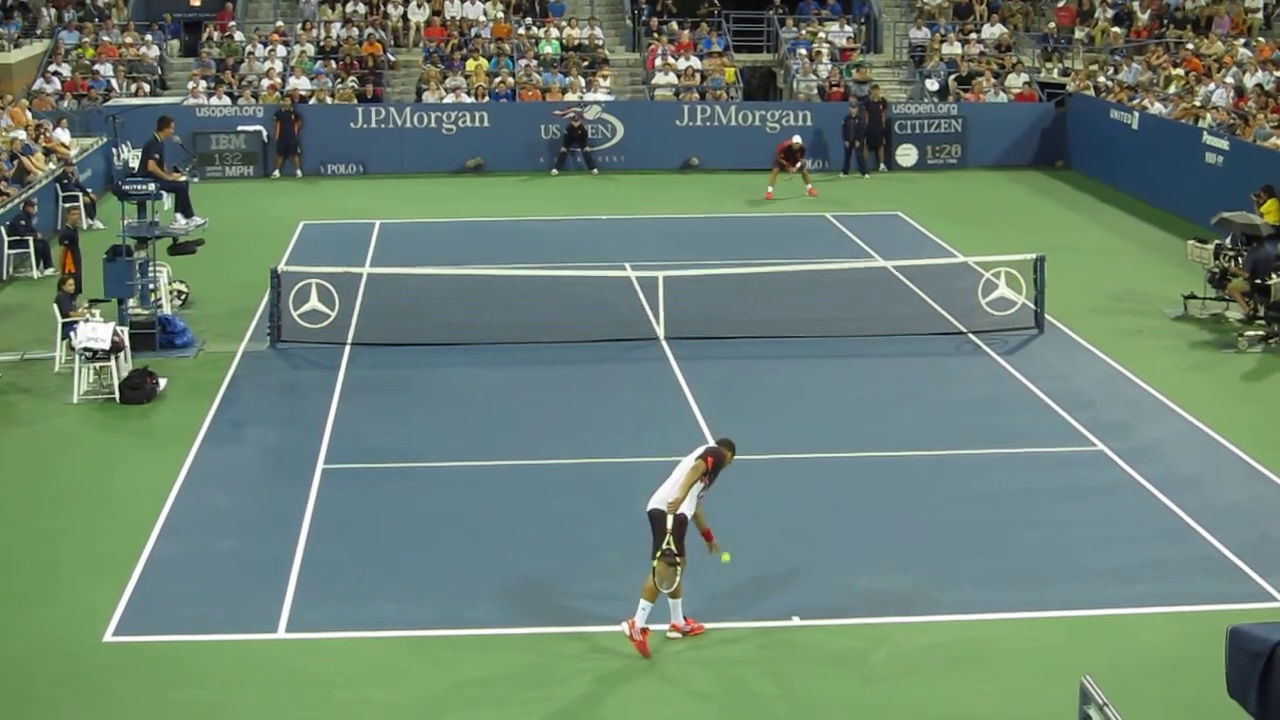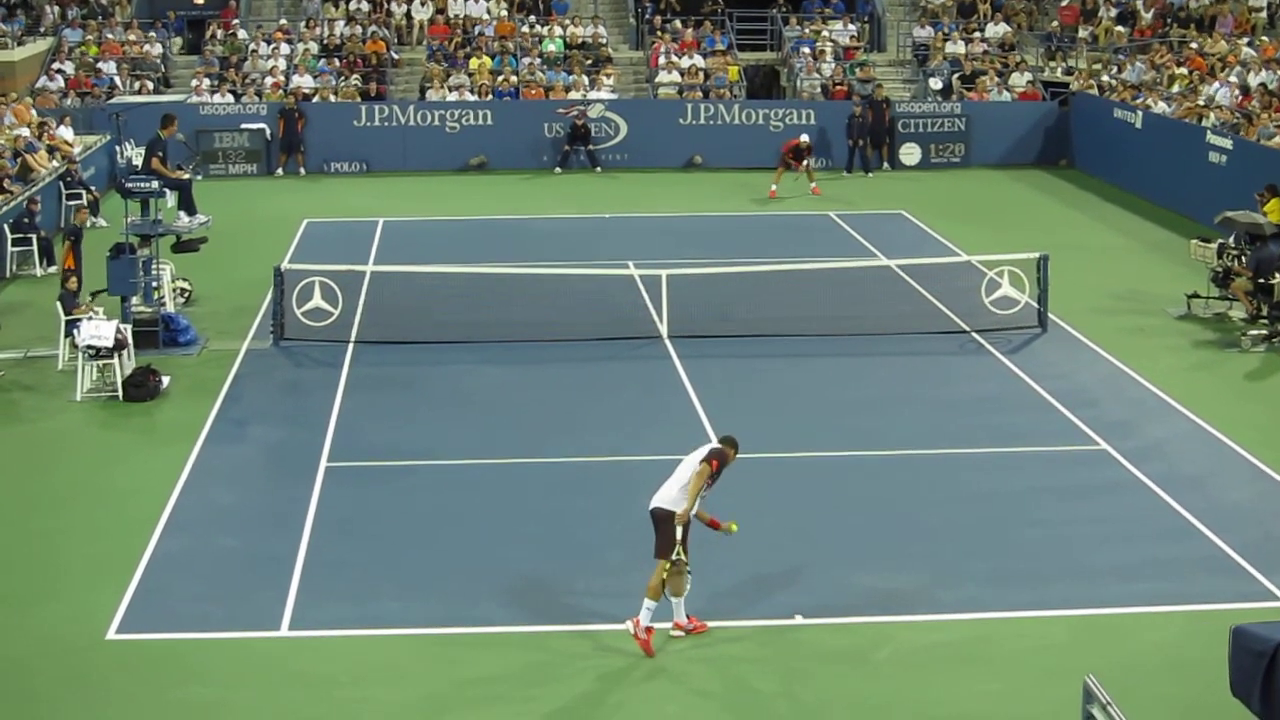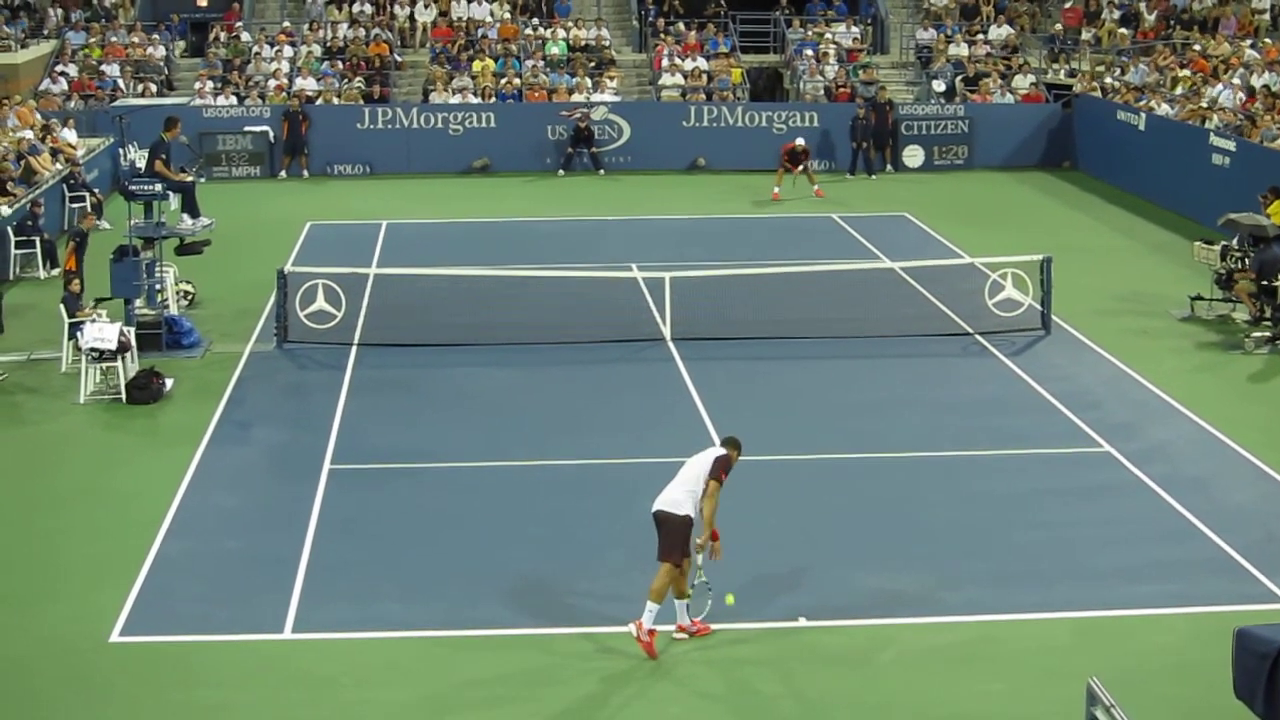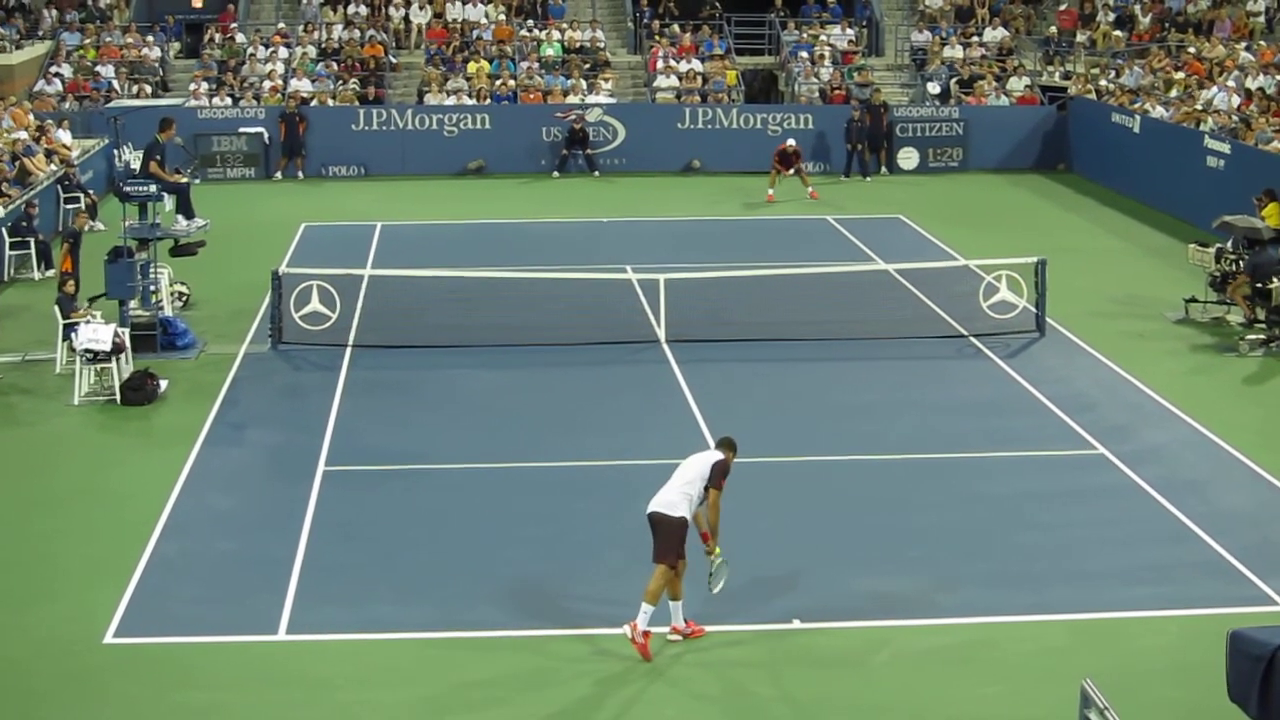
dt=0.3s
person 1, frame 1
left shoulder: (703, 456)
right shoulder: (715, 453)
left elbow: (694, 508)
right elbow: (696, 469)
left wrist: (708, 537)
right wrist: (680, 497)
left hip: (662, 508)
right hip: (669, 510)
left knee: (676, 564)
left ankle: (678, 623)
right ankle: (637, 624)
person 1, frame 2
left shoulder: (704, 454)
right shoulder: (719, 453)
left elbow: (694, 509)
right elbow: (700, 475)
left wrist: (720, 526)
right wrist: (687, 508)
left hip: (661, 506)
right hip: (672, 509)
right knee: (666, 565)
left ankle: (680, 621)
right ankle: (641, 623)
person 1, frame 3
left shoulder: (707, 456)
right shoulder: (724, 458)
left elbow: (701, 501)
right elbow: (711, 495)
left wrist: (715, 538)
right wrist: (706, 534)
left hip: (664, 507)
right hip: (676, 512)
left knee: (683, 565)
right knee: (669, 568)
left ankle: (684, 624)
right ankle: (644, 626)
person 1, frame 4
left shoulder: (700, 458)
right shoulder: (722, 462)
right elbow: (712, 504)
left wrist: (706, 538)
right wrist: (713, 539)
left hip: (658, 509)
right hip: (672, 514)
left knee: (678, 567)
right knee: (664, 570)
left ankle: (678, 625)
right ankle: (639, 628)
